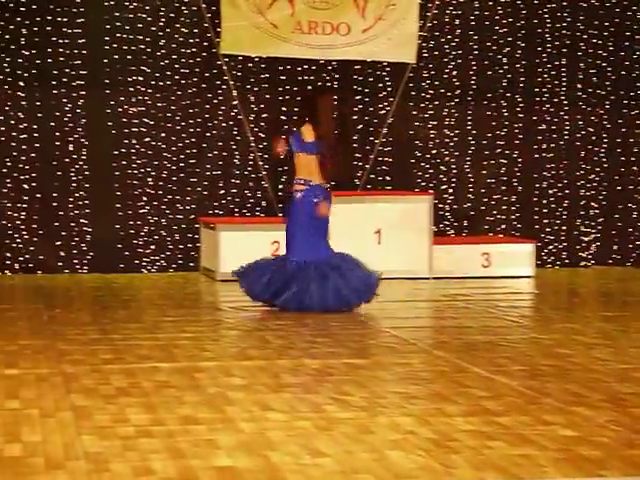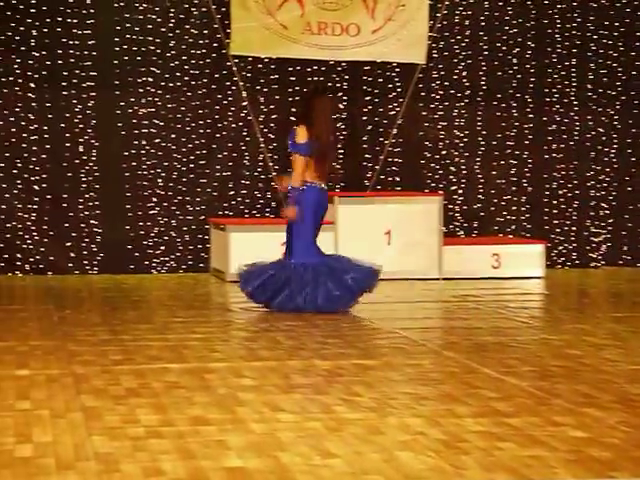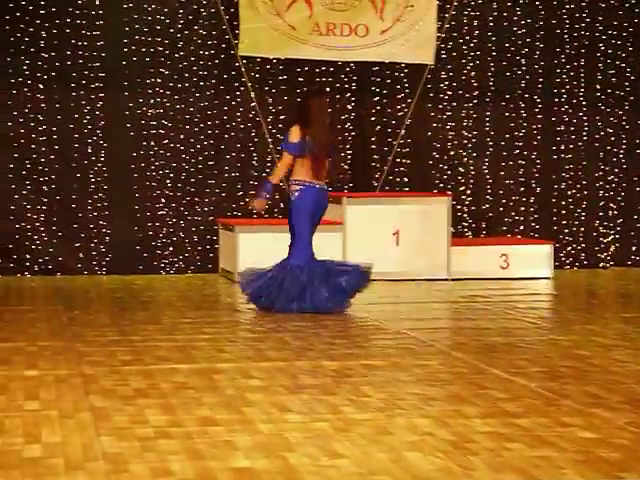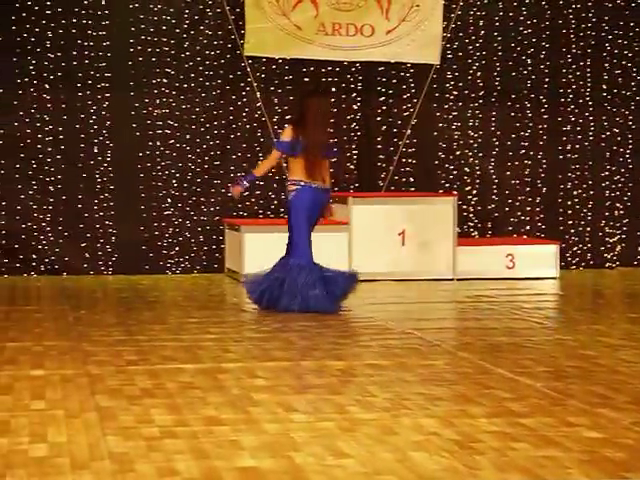
dt=0.1s
person 1, frame 1
left shoulder: (306, 129)
right shoulder: (321, 131)
left elbow: (313, 165)
left wrist: (321, 199)
right wrist: (287, 148)
left hip: (305, 191)
right hip: (319, 192)
left knee: (298, 246)
right knee: (317, 246)
left ankle: (294, 296)
right ankle: (345, 290)
person 1, frame 2
left shoulder: (302, 131)
right shoulder: (326, 134)
left elbow: (299, 167)
left wrist: (291, 200)
right wrist: (289, 180)
left hip: (303, 192)
right hip: (321, 193)
left knee: (298, 247)
right knee: (307, 245)
left ankle: (299, 297)
person 1, frame 3
left shoulder: (296, 131)
right shoulder: (325, 135)
left elbow: (284, 165)
left wrist: (263, 192)
left hip: (302, 192)
right hip: (320, 193)
left knee: (300, 247)
right knee: (302, 246)
left ankle: (299, 298)
right ankle: (326, 292)
person 1, frame 4
left shoulder: (292, 131)
right shoulder: (323, 134)
left elbow: (271, 160)
left wrist: (244, 181)
right wrist: (328, 198)
left hip: (298, 192)
right hip: (319, 193)
left knee: (300, 247)
right knee: (298, 245)
left ankle: (307, 296)
